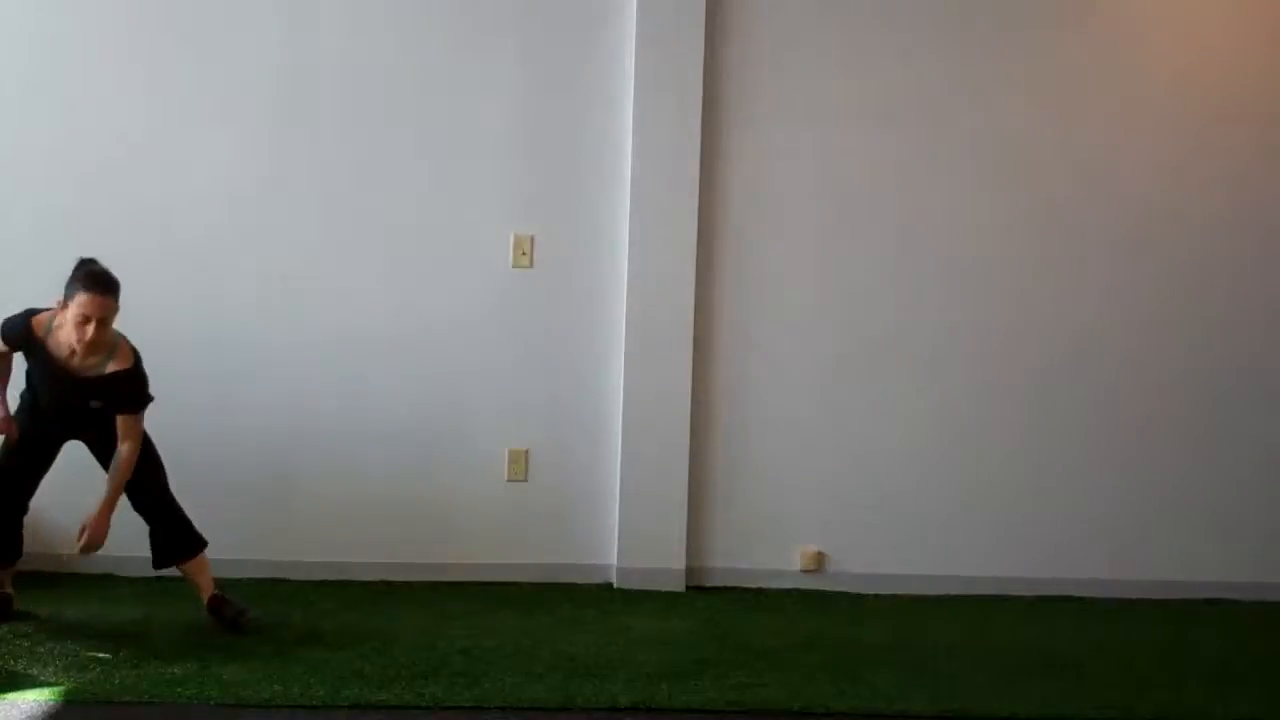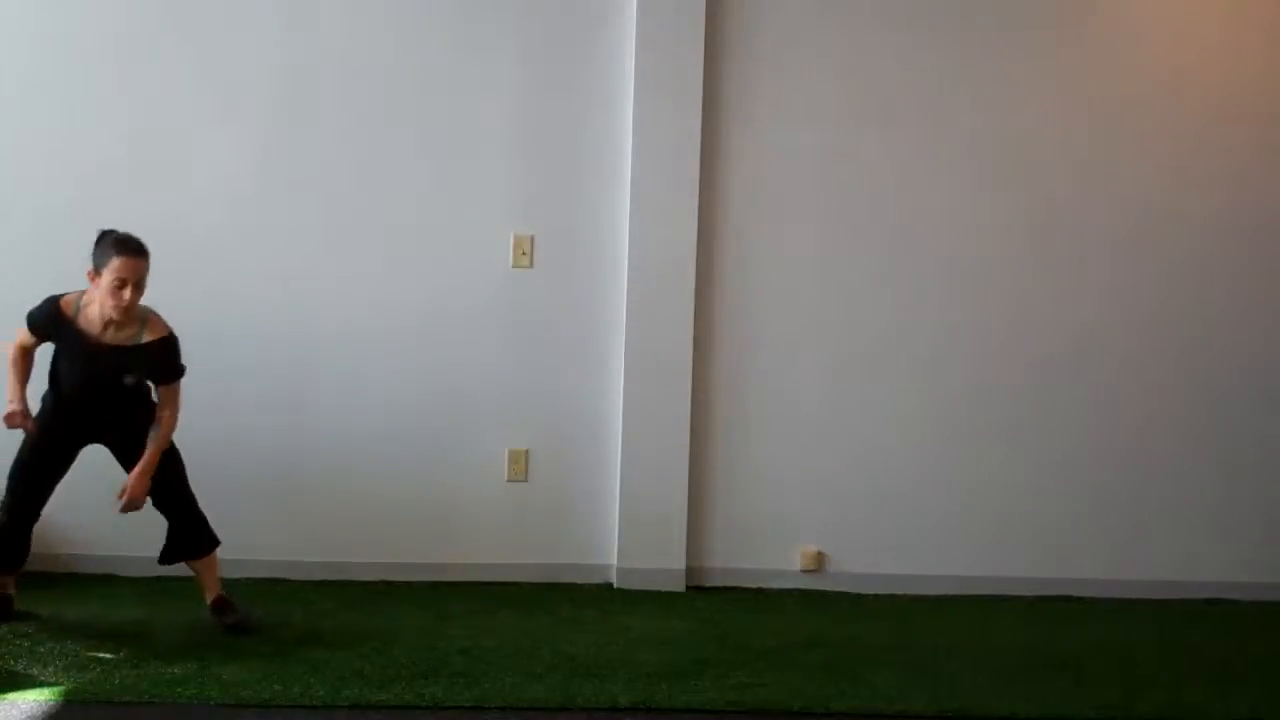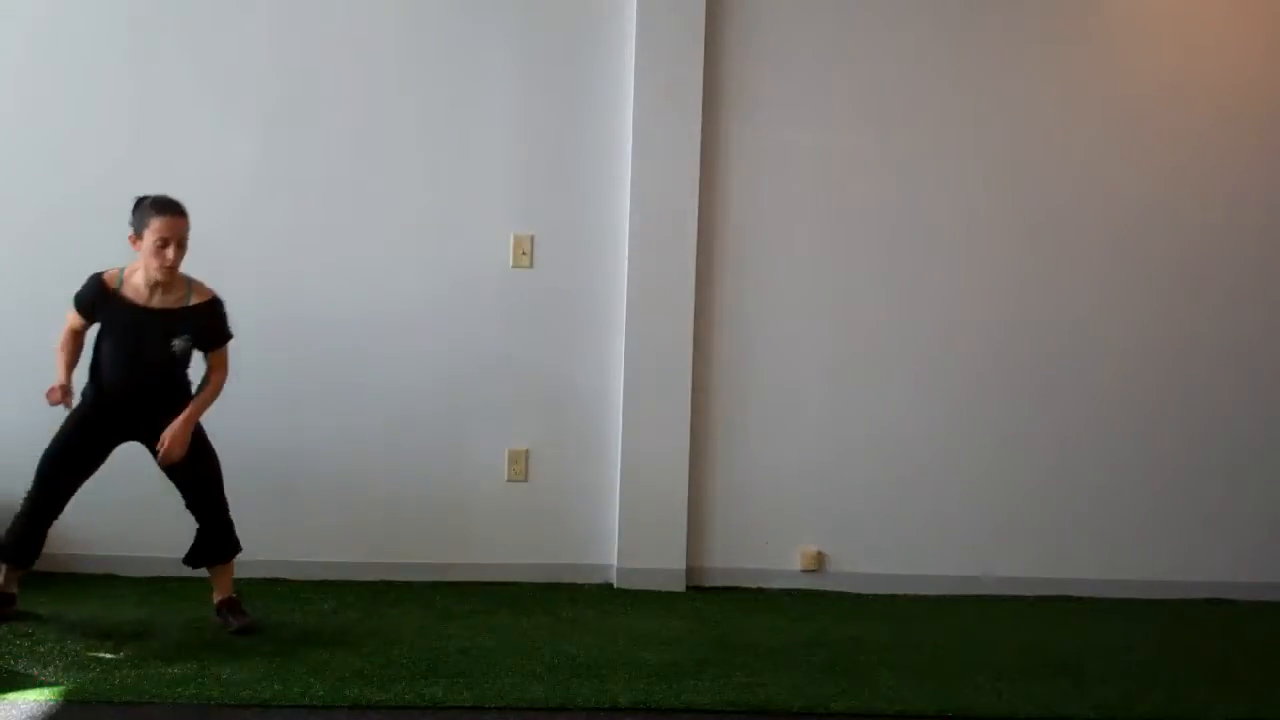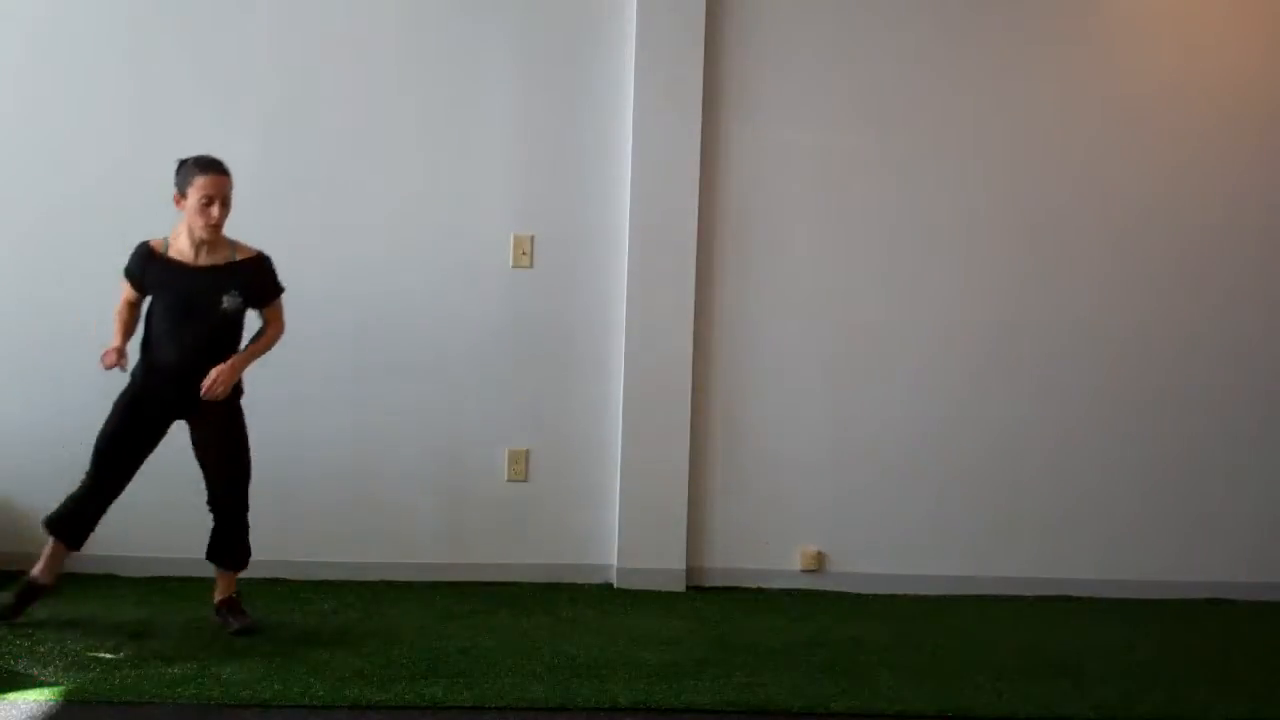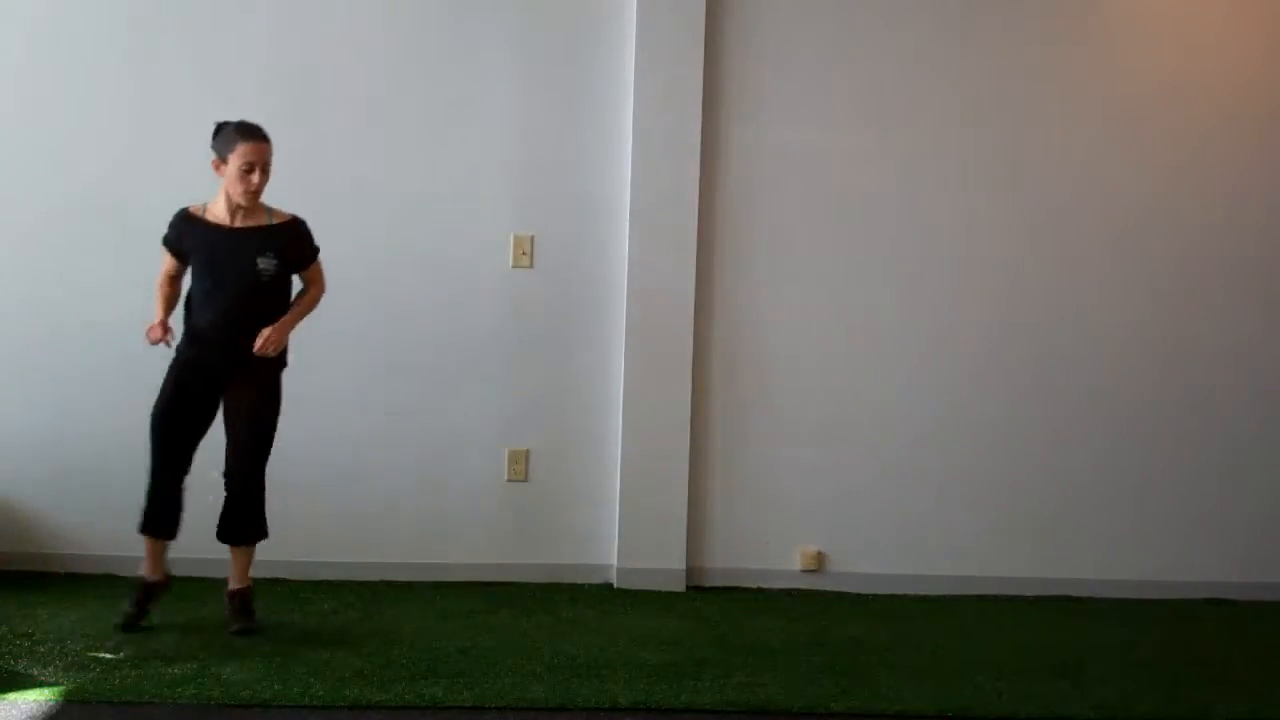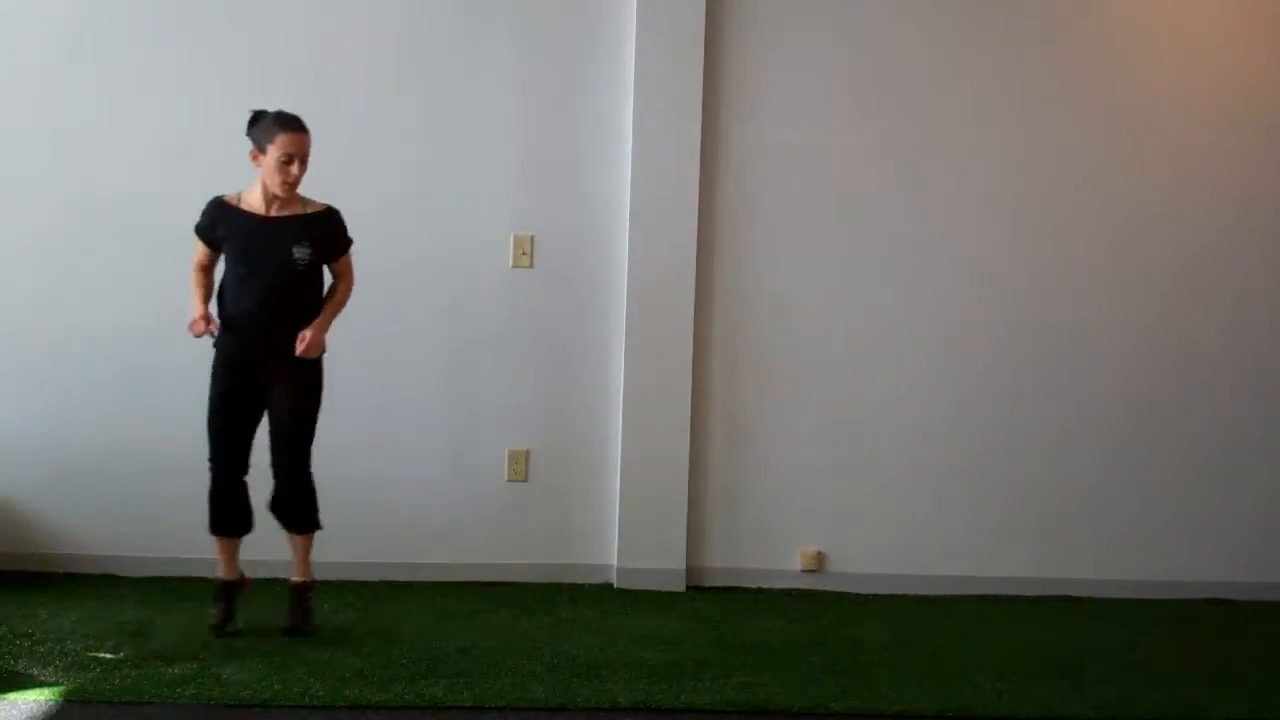
dt=0.1s
person 1, frame 1
left shoulder: (122, 366)
left elbow: (129, 443)
left wrist: (104, 513)
left hip: (105, 423)
right hip: (46, 414)
left knee: (158, 503)
left ankle: (212, 596)
person 1, frame 2
left shoulder: (156, 338)
right shoulder: (58, 312)
left elbow: (168, 408)
left wrist: (146, 467)
left hip: (127, 419)
right hip: (64, 417)
left knee: (178, 500)
left ankle: (216, 597)
person 1, frame 3
left shoulder: (202, 306)
right shoulder: (104, 288)
left elbow: (218, 368)
right elbow: (73, 330)
left wrist: (185, 422)
right wrist: (63, 376)
left hip: (169, 414)
right hip: (105, 406)
left knee: (209, 499)
right knee: (46, 494)
left ankle: (225, 598)
person 1, frame 4
left shoulder: (250, 266)
right shoulder: (150, 255)
left elbow: (275, 324)
right elbow: (130, 301)
left wrist: (237, 363)
right wrist: (119, 343)
left hip: (214, 396)
right hip: (151, 385)
left knee: (230, 497)
right knee: (101, 483)
left ankle: (226, 597)
right ankle: (40, 578)
person 1, frame 5
left shoulder: (287, 232)
right shoulder: (188, 224)
left elbow: (314, 286)
right elbow: (171, 276)
left wrist: (283, 326)
right wrist: (161, 317)
left hip: (255, 369)
right hip: (195, 361)
left knee: (244, 475)
right knee: (165, 467)
left ankle: (239, 588)
right ankle: (152, 577)
person 1, frame 6
left shoulder: (322, 220)
right shoulder: (223, 212)
left elbow: (343, 279)
right elbow: (202, 265)
left wrist: (321, 325)
right wrist: (201, 308)
left hip: (294, 359)
right hip: (234, 352)
left knee: (290, 466)
right knee: (226, 466)
left ankle: (301, 582)
right ankle: (228, 578)
